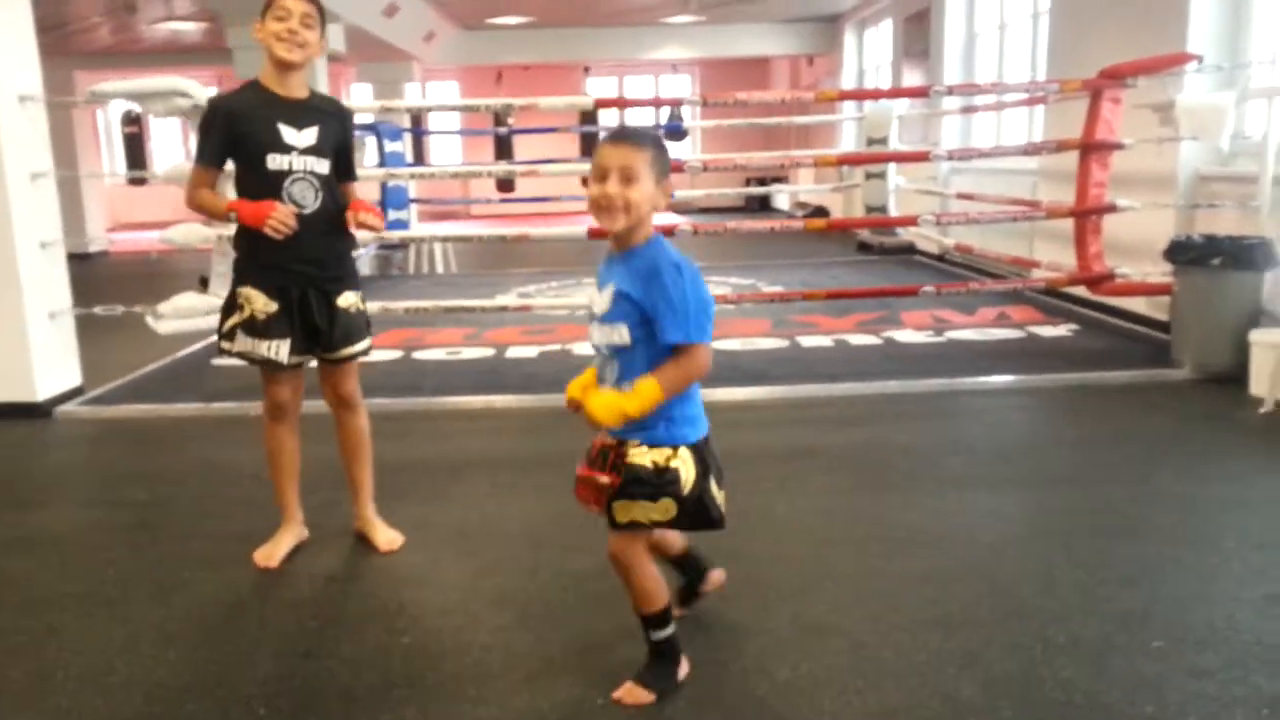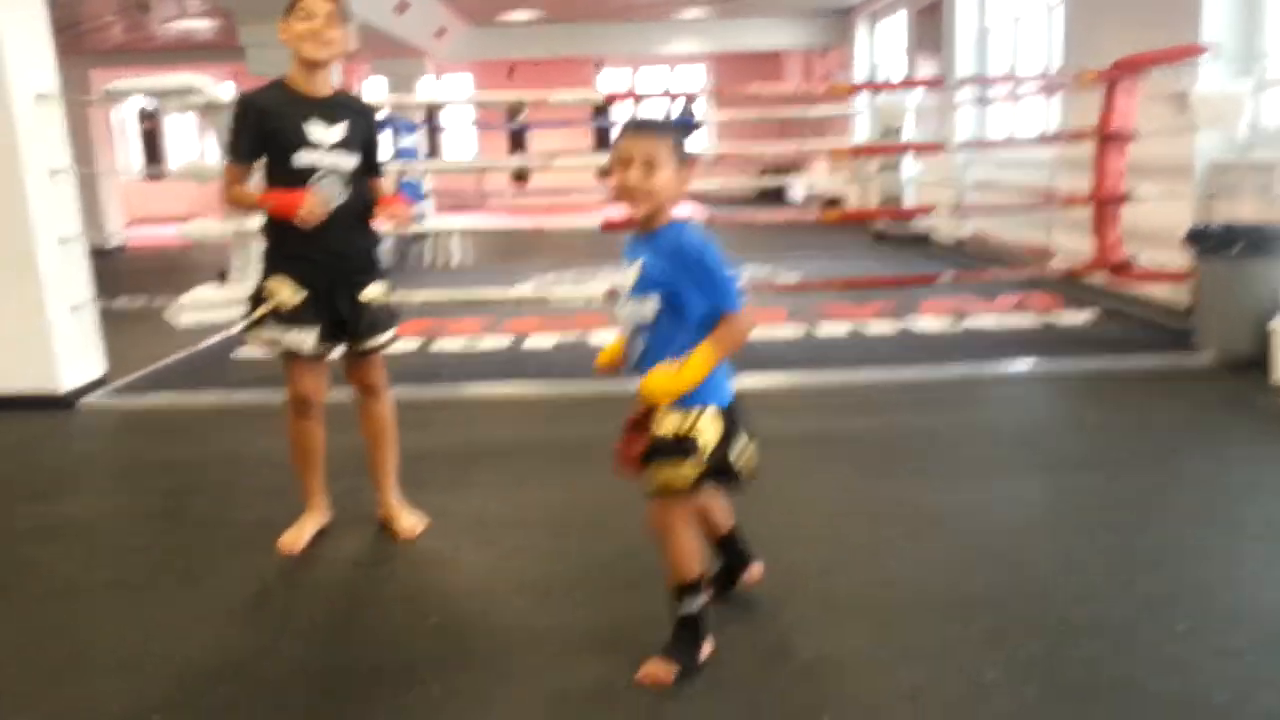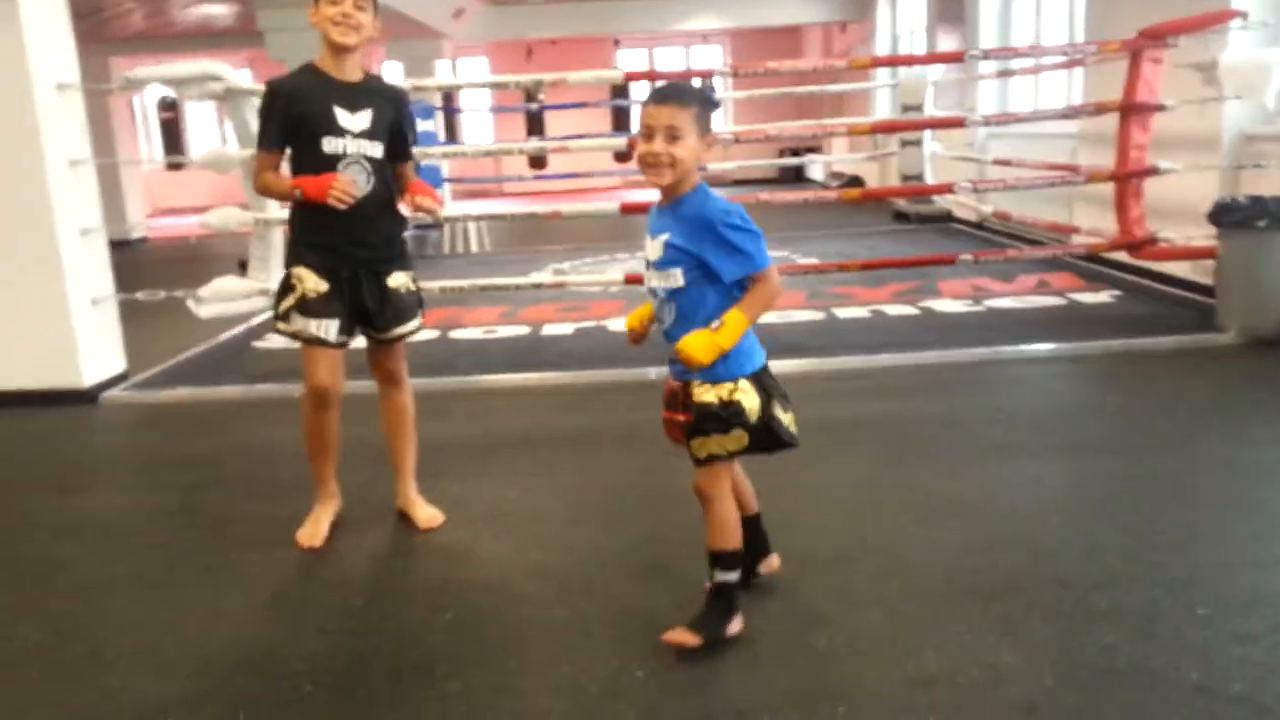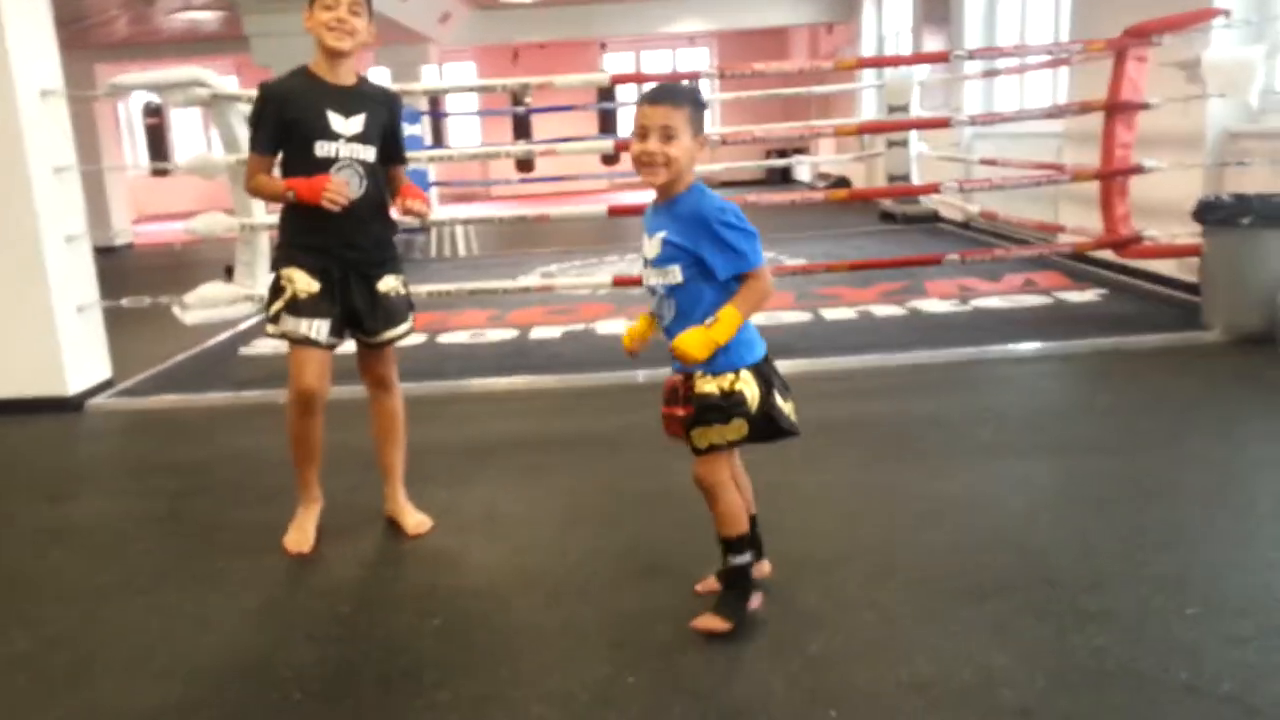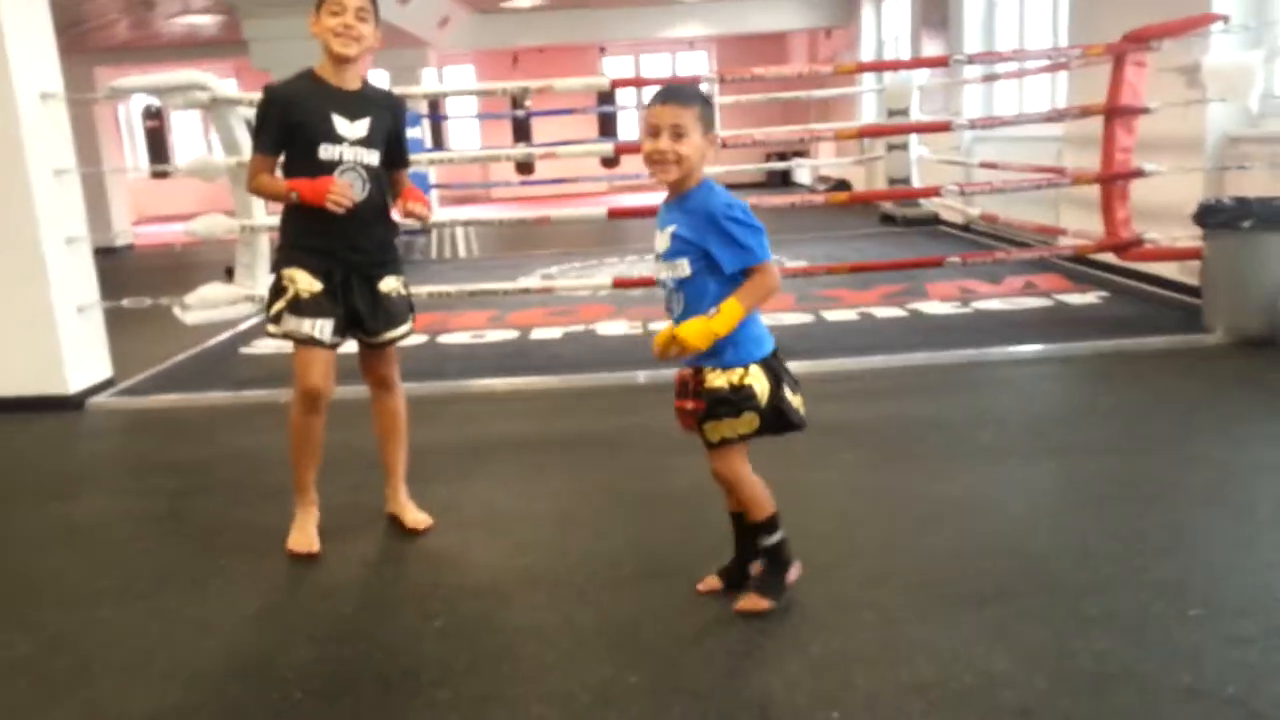
dt=0.1s
person 1, frame 1
left shoulder: (665, 269)
right shoulder: (611, 264)
left elbow: (696, 359)
left wrist: (626, 404)
right wrist: (588, 384)
left hip: (664, 436)
right hip: (626, 433)
left knee: (625, 547)
right knee: (637, 528)
left ankle: (667, 659)
right ankle: (698, 573)
person 1, frame 2
left shoulder: (689, 247)
right shoulder: (637, 243)
left elbow: (736, 321)
left wrist: (682, 374)
right wrist: (619, 349)
left hip: (693, 402)
right hip: (662, 401)
left knee: (671, 511)
right knee: (691, 494)
left ankle: (691, 635)
right ankle: (739, 563)
person 1, frame 3
left shoulder: (715, 215)
right shoulder: (661, 213)
left elbow: (767, 284)
left wrist: (717, 339)
right wrist: (646, 316)
left hip: (727, 375)
right hip: (692, 372)
left knee: (710, 483)
right knee: (723, 468)
left ankle: (721, 611)
right ankle: (760, 551)
person 1, frame 4
left shoulder: (710, 213)
right shoulder: (656, 213)
left elbow: (759, 282)
left wrist: (712, 334)
right wrist: (646, 325)
left hip: (727, 366)
right hip: (693, 368)
left knee: (710, 472)
right knee: (724, 461)
left ankle: (739, 589)
right ankle: (749, 557)
person 1, frame 5
left shoulder: (719, 209)
right shoulder: (669, 207)
left elbow: (765, 278)
left wrist: (711, 328)
right wrist: (674, 330)
left hip: (736, 362)
right hip: (705, 363)
left knee: (728, 463)
right knee: (726, 460)
left ankle: (777, 563)
right ankle: (747, 556)
person 2, frame 1
left shoulder: (336, 116)
right shoulder: (232, 108)
right elbow: (197, 195)
left wrist: (362, 211)
right wrist: (249, 211)
left hip: (332, 274)
right hip: (266, 278)
left knee: (346, 395)
right knee: (280, 402)
left ankle: (367, 512)
right ankle: (291, 522)
person 2, frame 2
left shoulder: (360, 113)
right shoulder: (261, 105)
right elbow: (232, 189)
left wrist: (391, 204)
right wrist: (280, 201)
left hip: (357, 266)
right hip: (295, 268)
left knee: (372, 384)
right knee: (305, 393)
left ankle: (390, 498)
right ankle: (315, 506)
person 2, frame 3
left shoulder: (391, 99)
right shoulder: (289, 90)
right elbow: (263, 178)
left wrist: (419, 192)
right wrist: (309, 187)
left hip: (383, 254)
right hip: (318, 257)
left knee: (392, 372)
right knee: (322, 385)
left ankle: (407, 490)
right ankle: (326, 495)
person 2, frame 4
left shoulder: (383, 102)
right shoulder: (282, 94)
right elbow: (255, 180)
left wrist: (410, 195)
right wrist: (302, 189)
left hip: (374, 257)
right hip: (308, 259)
left knee: (383, 376)
right knee: (308, 388)
left ankle: (396, 495)
right ankle: (308, 499)
person 2, frame 5
left shoulder: (388, 107)
right shoulder: (287, 96)
right elbow: (257, 178)
left wrist: (413, 200)
right wrist: (306, 190)
left hip: (375, 259)
right hip: (310, 260)
left knee: (385, 377)
right knee: (312, 386)
left ankle: (397, 493)
right ankle: (305, 507)
